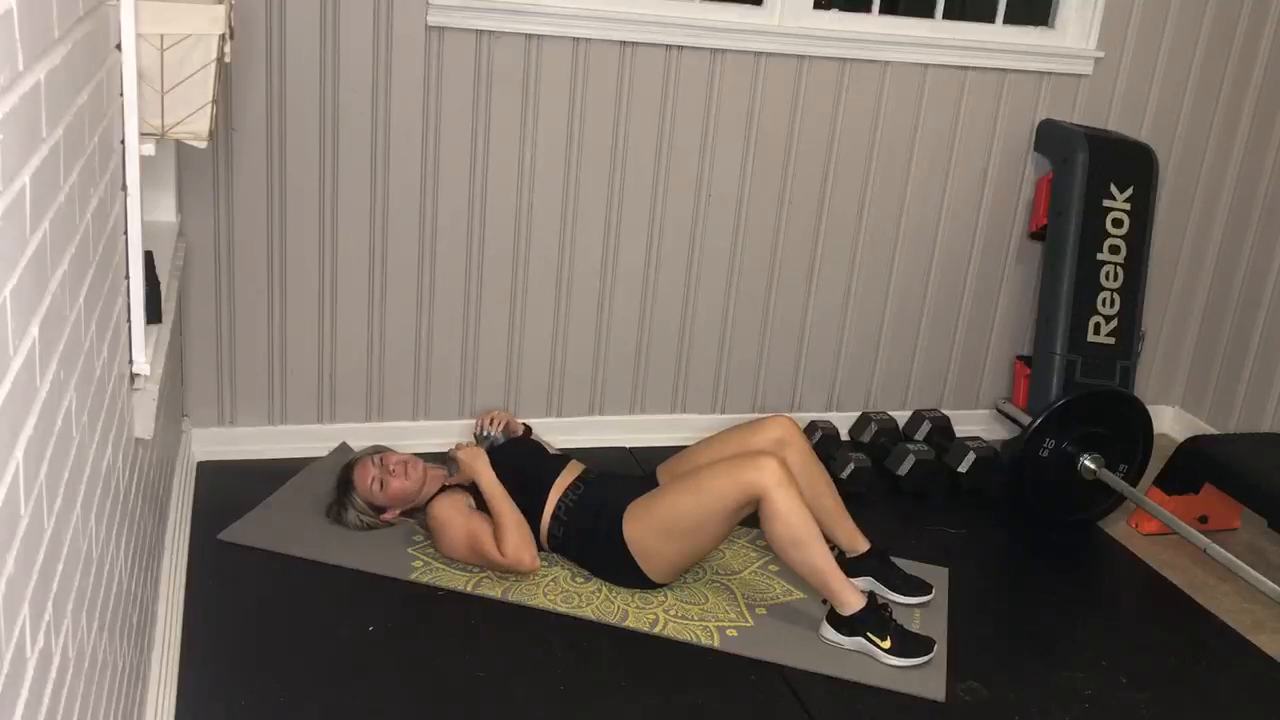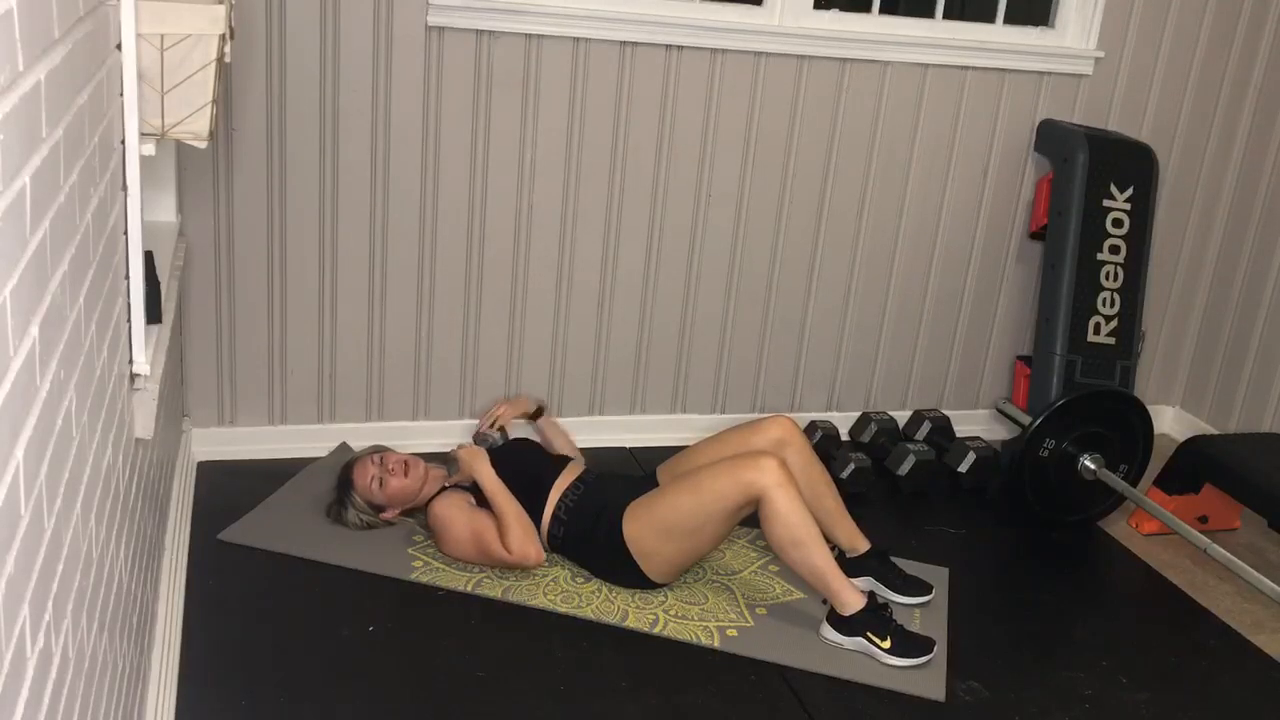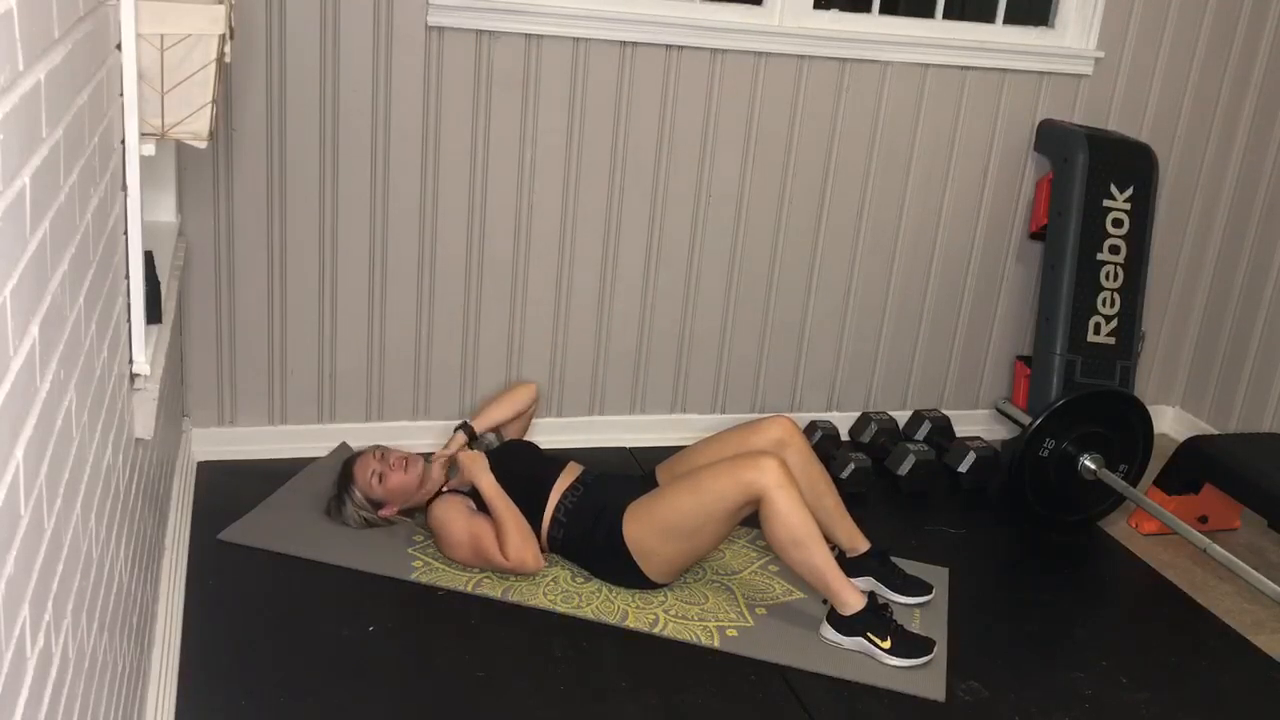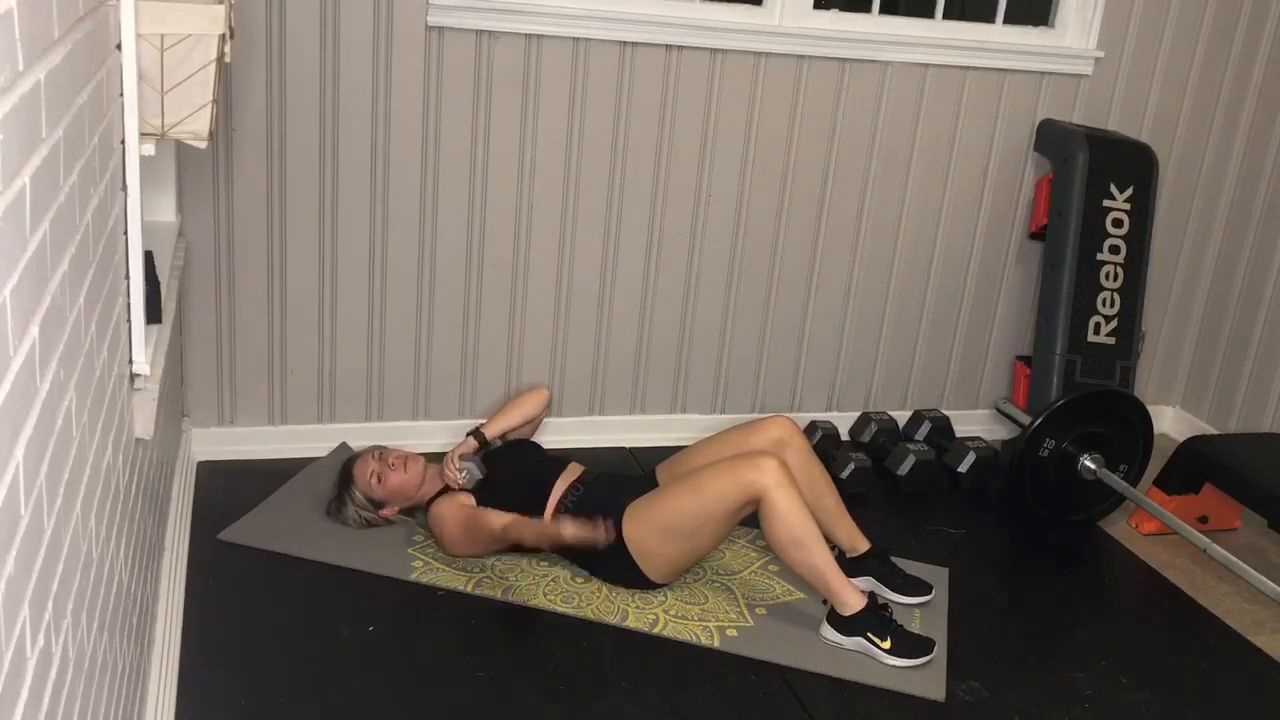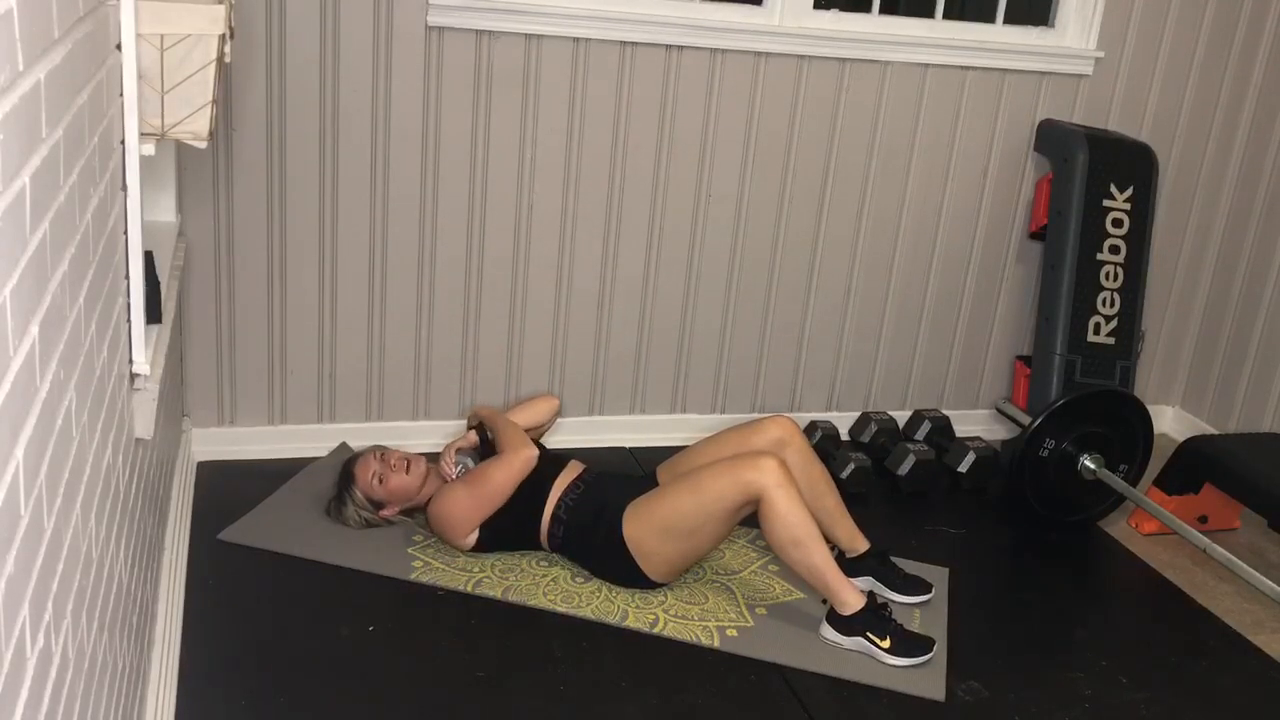
dt=1s
person 1, frame 1
left shoulder: (461, 472)
right shoulder: (444, 515)
right elbow: (522, 557)
left wrist: (517, 431)
right wrist: (484, 474)
left hip: (631, 489)
right hip: (618, 539)
left knee: (780, 431)
right knee: (764, 472)
left ankle: (859, 559)
right ankle: (851, 614)
person 1, frame 2
left shoulder: (463, 473)
right shoulder: (446, 514)
left elbow: (565, 454)
right elbow: (526, 550)
left wrist: (534, 411)
right wrist: (484, 476)
left hip: (635, 489)
right hip: (618, 540)
left knee: (780, 432)
right knee: (763, 474)
left ankle: (860, 561)
right ankle: (851, 614)
person 1, frame 3
left shoulder: (479, 453)
right shoulder: (446, 515)
left elbow: (527, 392)
right elbow: (524, 558)
left wrist: (462, 434)
right wrist: (481, 479)
left hip: (636, 489)
right hip: (619, 541)
left knee: (780, 432)
right knee: (764, 473)
left ankle: (860, 559)
right ankle: (852, 614)
person 1, frame 4
left shoulder: (471, 463)
right shoulder: (447, 516)
left elbow: (540, 397)
right elbow: (509, 526)
left wrist: (474, 438)
right wrist: (560, 531)
left hip: (637, 491)
right hip: (622, 543)
left knee: (779, 433)
right knee: (764, 475)
left ankle: (860, 561)
right ankle: (852, 618)
person 1, frame 5
left shoulder: (462, 468)
right shoulder: (449, 509)
left elbow: (547, 406)
right elbow: (525, 453)
left wrist: (475, 432)
right wrist: (486, 415)
left hip: (633, 490)
right hip: (617, 539)
left knee: (779, 432)
right knee: (763, 472)
left ankle: (860, 560)
right ankle: (851, 614)
